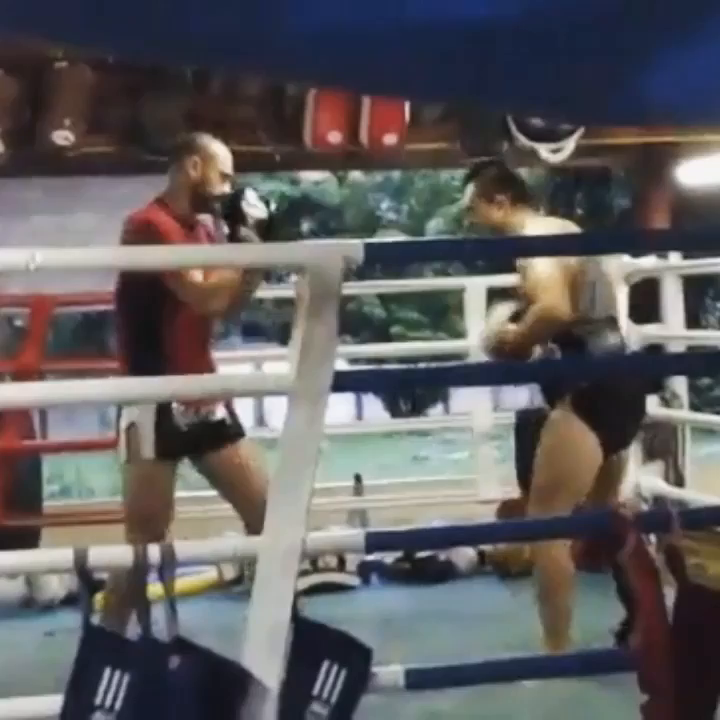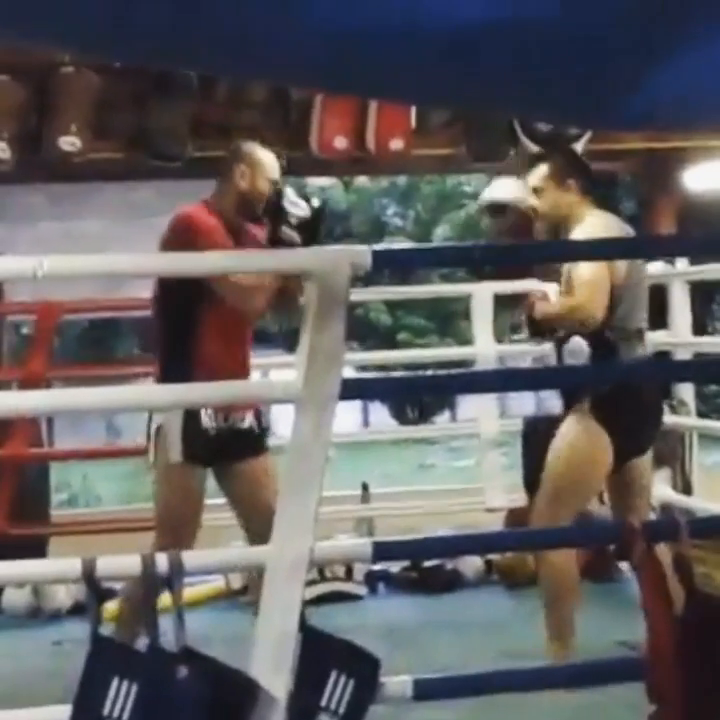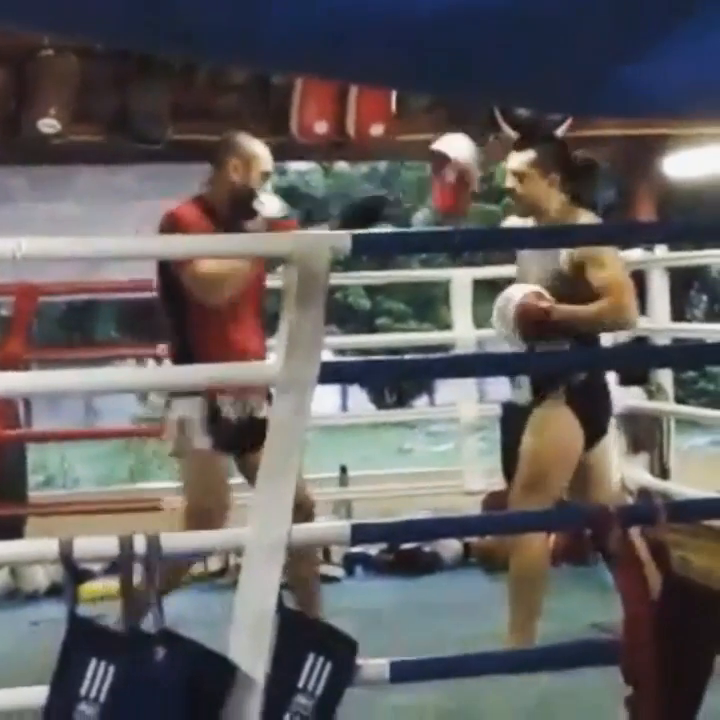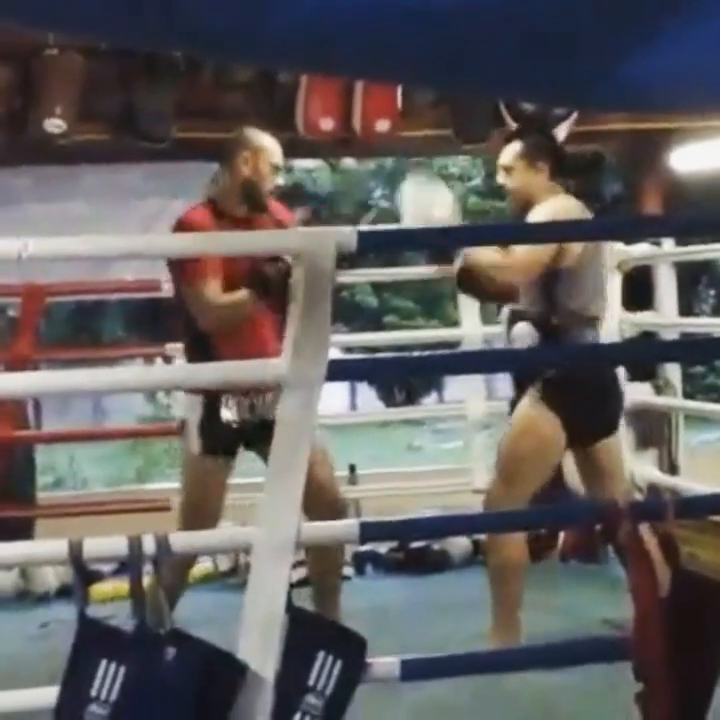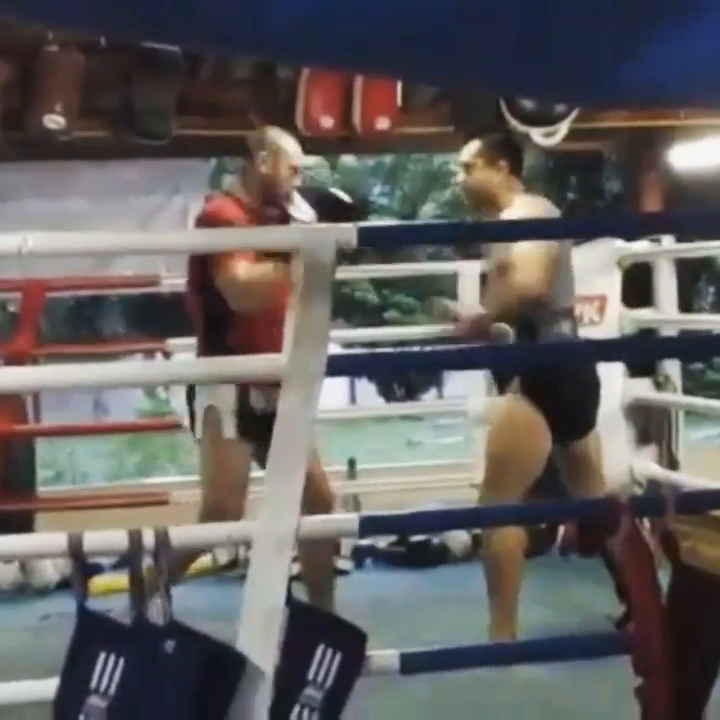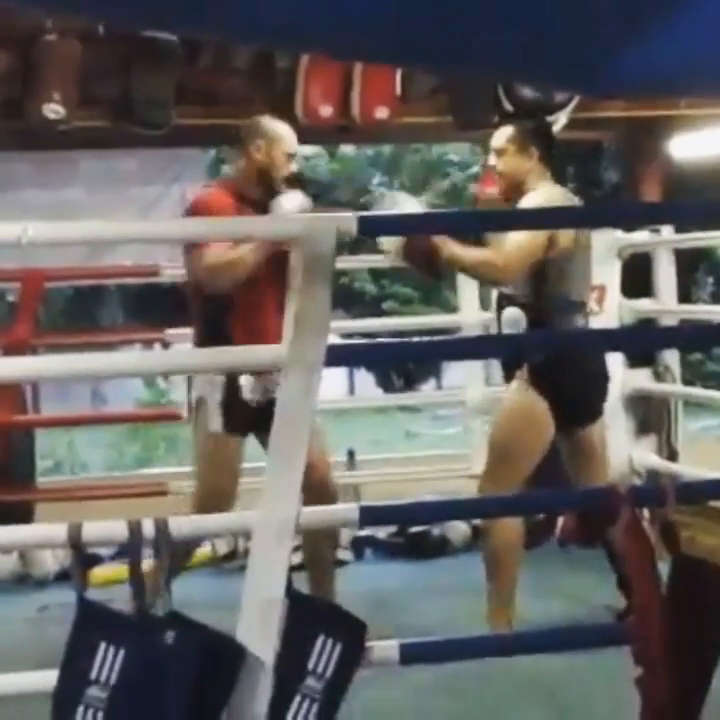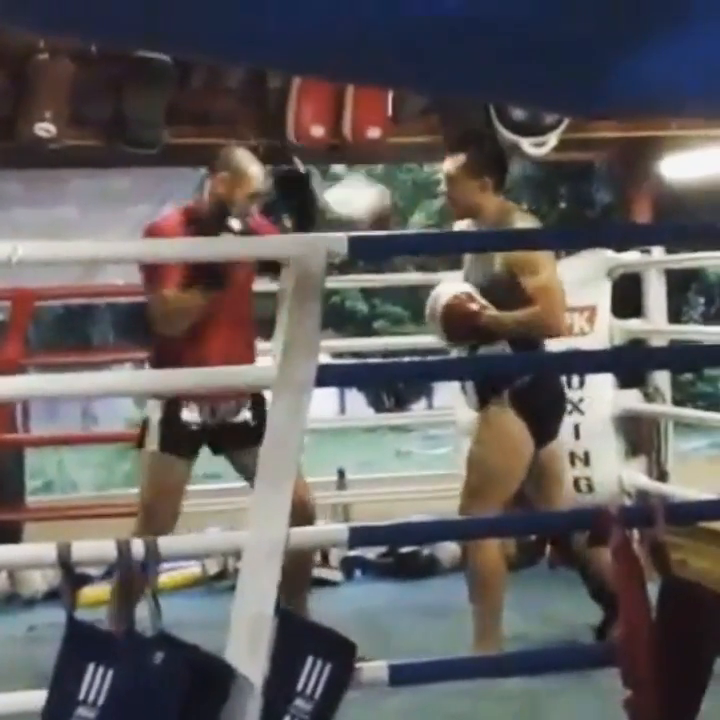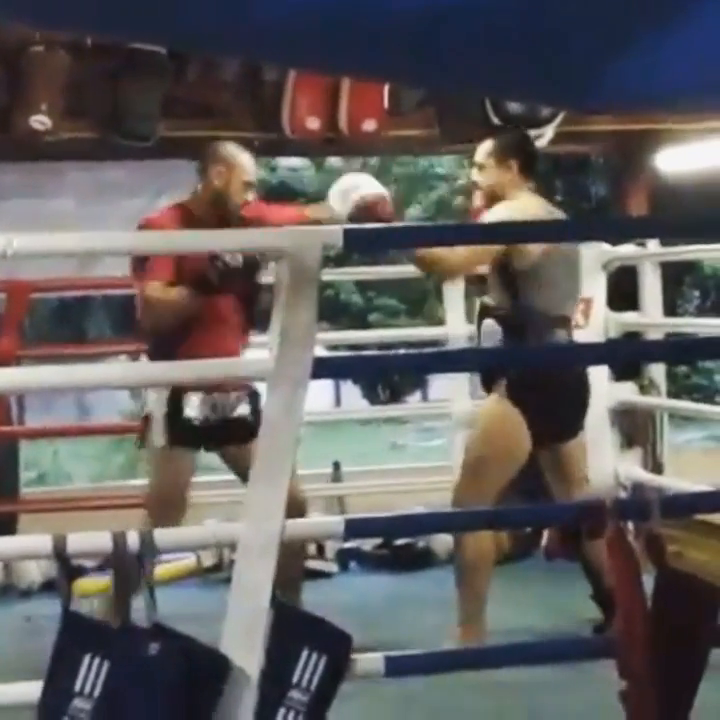
dt=0.5s
person 1, frame 1
left shoulder: (535, 242)
right shoulder: (560, 229)
left elbow: (554, 310)
left wrist: (512, 341)
right wrist: (524, 326)
left hip: (589, 391)
right hip: (619, 383)
left knee: (544, 521)
right knee: (601, 511)
left ankle: (556, 653)
person 1, frame 2
left shoulder: (590, 234)
right shoulder: (609, 229)
left elbow: (589, 309)
right elbow: (587, 293)
left wrist: (543, 310)
left hip: (606, 396)
right hip: (634, 391)
left knee: (548, 524)
right knee: (638, 525)
left ankle: (559, 655)
person 1, frame 3
left shoulder: (585, 234)
left elbow: (623, 309)
left wrist: (555, 317)
left hip: (570, 387)
right hip: (548, 385)
left knee: (524, 513)
right knee: (604, 514)
left ankle: (518, 644)
person 1, frame 4
left shoulder: (553, 213)
right shoulder: (562, 217)
left elbow: (511, 272)
right elbow: (516, 286)
left wrist: (463, 253)
right wrist: (471, 266)
left hip: (560, 377)
right hip: (590, 375)
left knee: (503, 505)
right knee: (617, 507)
left ankle: (504, 640)
person 1, frame 5
left shoulder: (522, 215)
right shoulder: (517, 218)
left elbow: (528, 285)
right elbow: (508, 284)
left wrist: (473, 319)
left hip: (541, 374)
right hip: (572, 369)
left knee: (498, 503)
right knee: (594, 500)
left ankle: (502, 636)
person 1, frame 6
left shoulder: (542, 202)
right shoulder: (558, 203)
left elbow: (502, 268)
right elbow: (520, 270)
left wrist: (438, 244)
left hip: (548, 362)
right hip: (578, 358)
left knee: (497, 491)
right knee: (598, 489)
left ankle: (499, 626)
person 1, frame 7
left shoulder: (520, 237)
right shoulder: (470, 233)
left elbow: (552, 318)
left wrist: (485, 321)
left hip: (521, 389)
right hip: (517, 389)
left knee: (479, 515)
right knee: (558, 511)
left ankle: (488, 648)
person 1, frame 8
left shoulder: (515, 214)
right shoulder: (552, 219)
left elbow: (447, 264)
left hip: (528, 377)
right hip: (562, 371)
left knee: (471, 502)
right knee: (577, 502)
left ankle: (470, 637)
person 2, frame 1
left shoulder: (198, 227)
right shoulder: (150, 225)
left elbow: (229, 299)
right elbow: (205, 298)
left wrist: (257, 245)
right wrist: (242, 244)
left hip: (205, 400)
right hip: (157, 406)
left knee: (265, 513)
right knee: (146, 541)
person 2, frame 2
left shoulder: (250, 234)
right shoulder: (194, 224)
left elbow: (280, 297)
right elbow: (249, 297)
right wrist: (287, 243)
left hip: (237, 408)
right hip: (189, 408)
left knee: (272, 534)
right knee: (172, 547)
person 2, frame 3
left shoulder: (249, 220)
right shoulder: (183, 221)
right elbow: (212, 290)
right wrist: (253, 232)
left hip: (250, 396)
right hip: (203, 399)
left knee: (298, 510)
right knee: (205, 530)
person 2, frame 4
left shoulder: (271, 216)
right shoulder: (195, 225)
right elbow: (208, 313)
right wrist: (264, 285)
left hip: (273, 393)
right hip: (216, 401)
left knee: (329, 506)
right knee: (194, 534)
person 2, frame 5
left shoulder: (271, 218)
right shoulder: (222, 216)
right elbow: (242, 294)
left hip: (270, 389)
right hip: (233, 389)
left knee: (319, 503)
right knee: (223, 519)
person 2, frame 6
left shoulder: (273, 200)
right shoulder: (211, 204)
right elbow: (217, 275)
right wrist: (273, 233)
left hip: (275, 375)
right hip: (226, 378)
left knee: (321, 489)
right knee: (211, 510)
left ankle: (325, 606)
person 2, frame 7
left shoulder: (250, 228)
right shoulder: (166, 232)
right elbow: (169, 320)
right wrist: (215, 270)
left hip: (239, 400)
right hip: (180, 400)
left knee: (299, 510)
right knee: (154, 529)
person 2, frame 8
left shoulder: (247, 221)
right shoulder: (161, 228)
left elbow: (318, 217)
right elbow: (151, 314)
right wrist: (206, 282)
left hip: (233, 393)
right hip: (180, 397)
left knee: (291, 507)
right knee: (160, 527)
